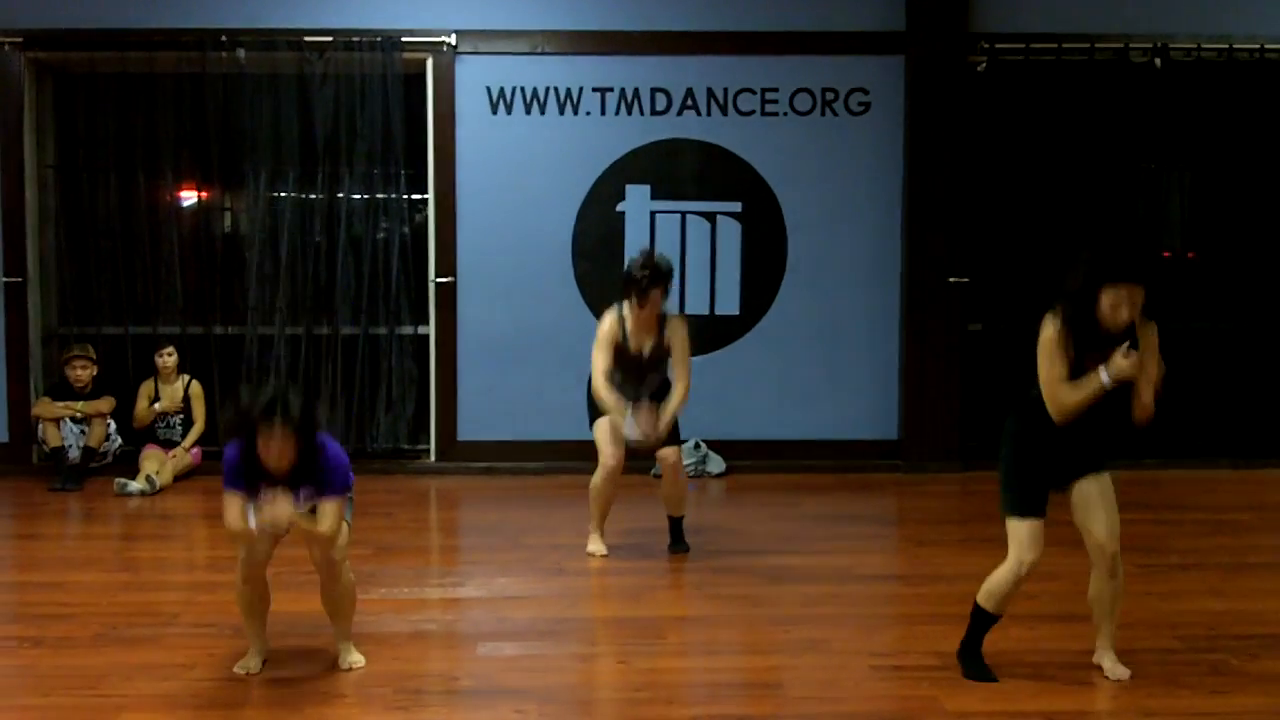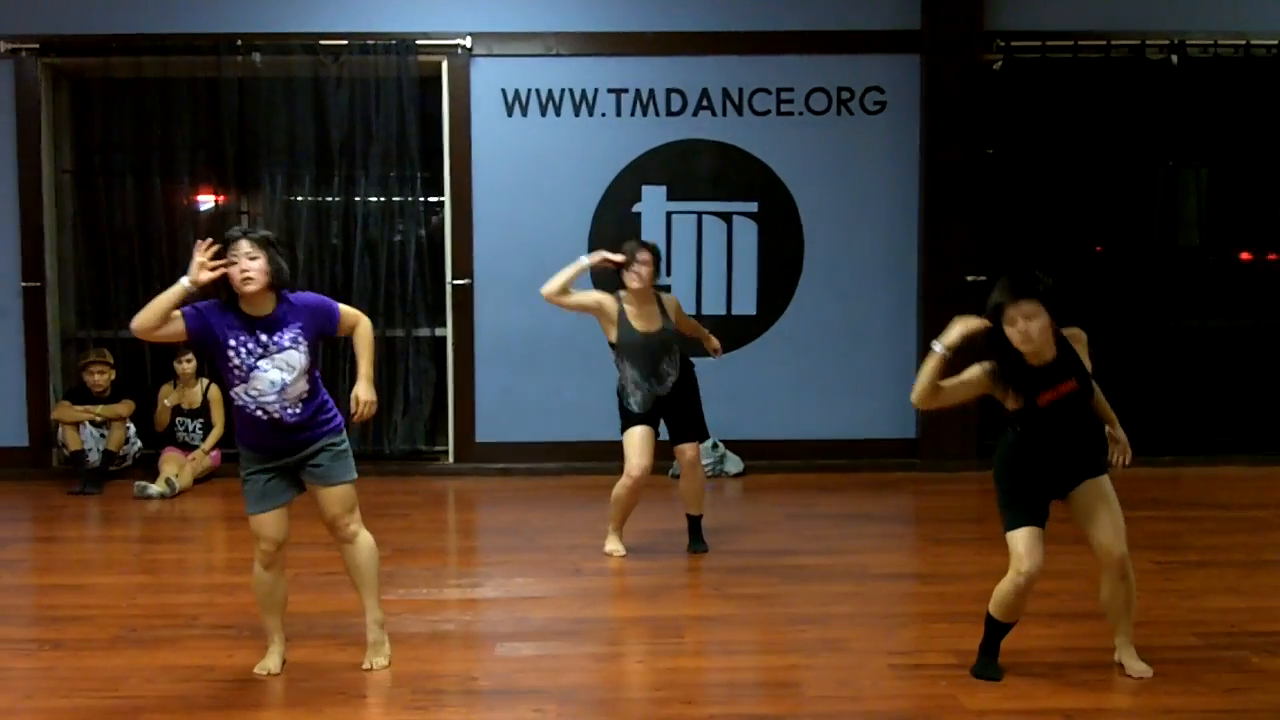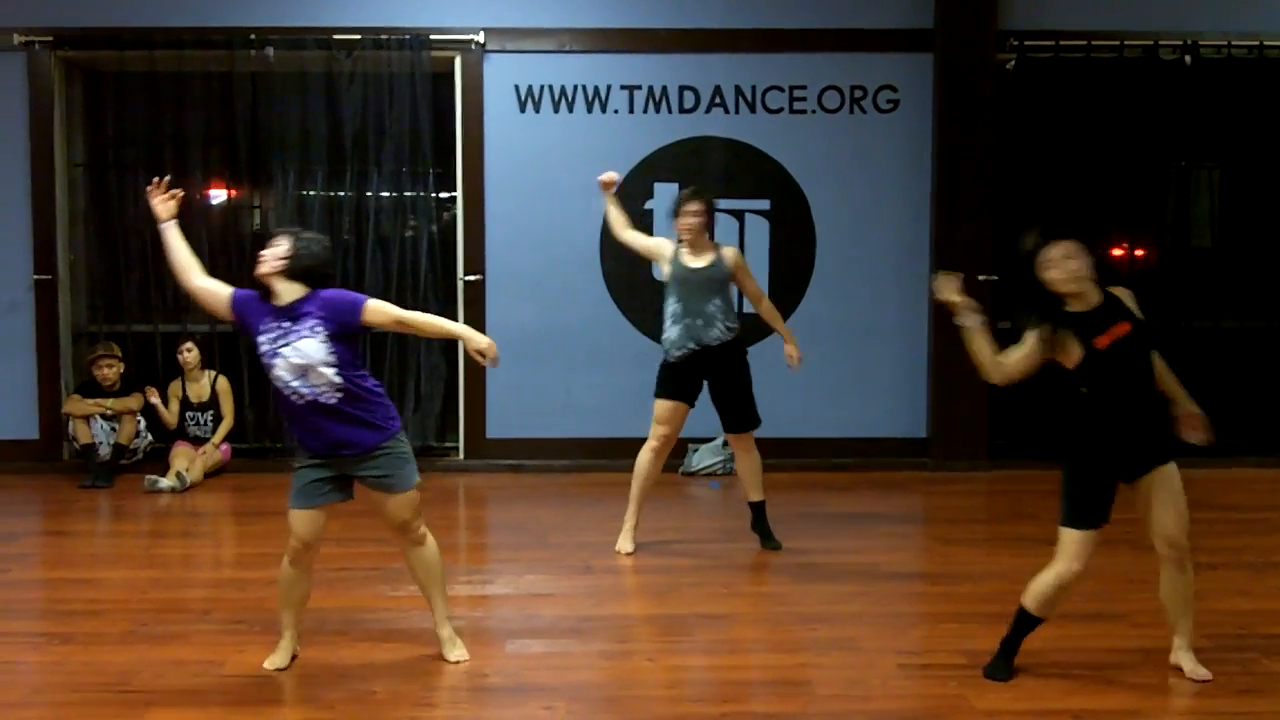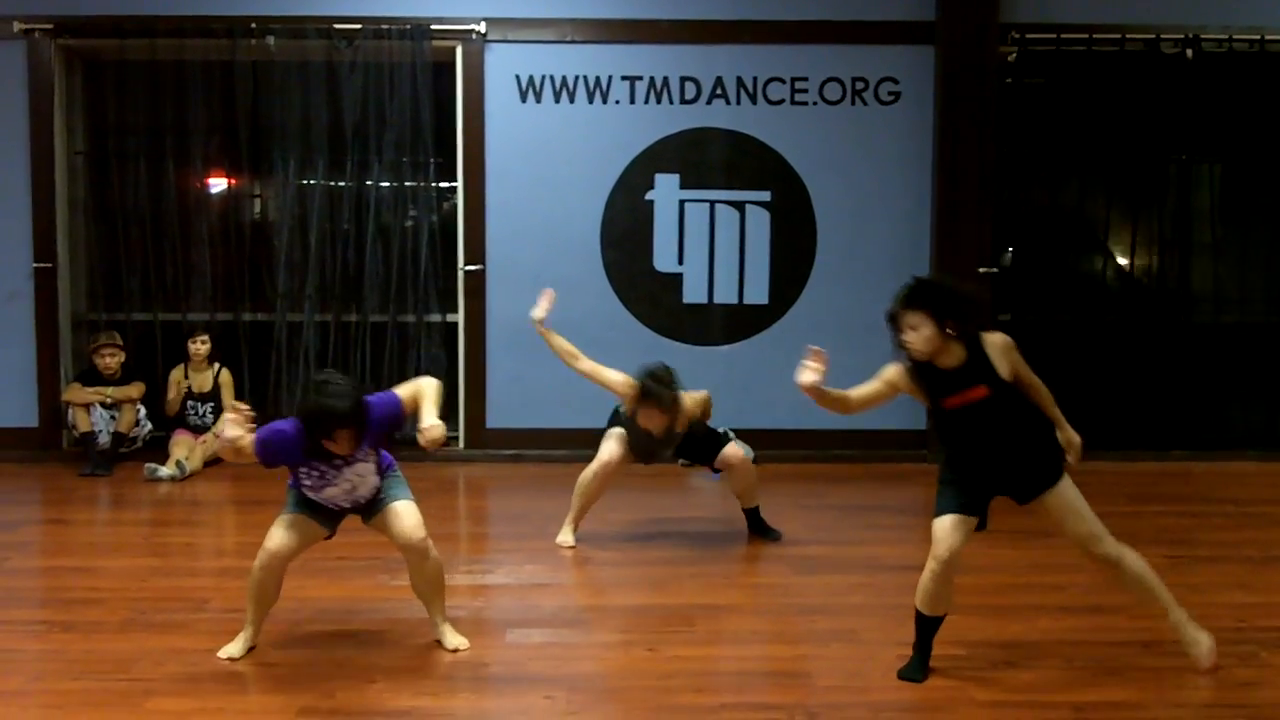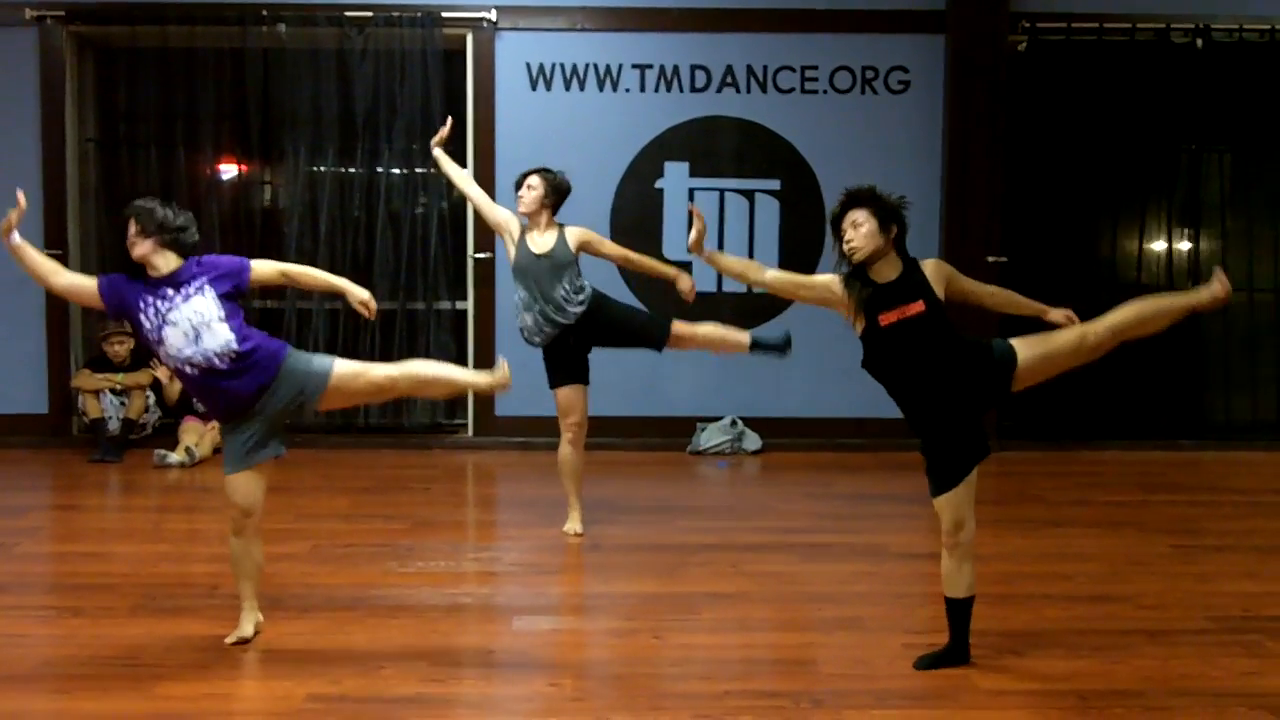
dt=1s
person 1, frame 1
left shoulder: (1142, 331)
right shoulder: (1059, 327)
left elbow: (1139, 414)
right elbow: (1059, 409)
left wrist: (1146, 388)
right wrist: (1108, 374)
left hip: (1086, 449)
right hip: (1033, 445)
left knee: (1107, 549)
right knee: (1024, 560)
left ankle: (1105, 650)
right ankle: (970, 646)
person 1, frame 2
left shoulder: (1075, 341)
right shoulder: (996, 372)
right elbow: (922, 399)
left wrist: (1113, 424)
right wrist: (945, 343)
left hip: (1081, 459)
right hip: (1024, 471)
left knee: (1117, 556)
right knee: (1026, 570)
left ankle: (1124, 647)
right ankle: (987, 651)
person 1, frame 3
left shoulder: (1123, 299)
right shoulder: (1055, 332)
right elbow: (999, 372)
left wrist: (1182, 402)
right wrist: (968, 315)
left hip: (1149, 438)
right hip: (1093, 449)
left knee: (1176, 548)
right knee: (1070, 565)
left ankle: (1183, 647)
right ankle: (1007, 650)
person 1, frame 4
left shoulder: (996, 346)
right shoulder: (907, 375)
left elbow: (1029, 382)
right elbow: (849, 404)
left wrist: (1062, 426)
right wrist: (816, 389)
left hip: (1027, 456)
right hip: (965, 470)
left knee: (1099, 543)
right knee: (943, 555)
left ankle: (1180, 621)
right ankle: (921, 654)
person 1, frame 5
left shoulder: (931, 272)
right shoulder: (841, 290)
left elbow: (986, 294)
right elbow: (764, 276)
left wrist: (1045, 310)
right wrist: (704, 252)
left hip: (985, 371)
right hip: (940, 418)
left knee: (1094, 335)
right knee: (956, 534)
left ankle: (1198, 299)
right ankle: (958, 645)
person 2, frame 1
left shoulder: (328, 459)
right shoulder: (238, 456)
left elbow: (326, 532)
right elbow: (233, 521)
left wrist: (297, 522)
right wrist: (258, 522)
left hip: (320, 513)
right hip: (265, 513)
left knee: (332, 557)
right knee: (249, 562)
left ankle: (345, 642)
right ankle: (257, 646)
person 2, frame 2
left shoulder: (306, 308)
right shoulder: (214, 319)
left elbow: (360, 323)
right elbow: (141, 327)
left wrist: (364, 380)
right wrist: (189, 282)
left hip: (320, 438)
right hip: (260, 453)
left knee: (347, 527)
right knee: (268, 547)
left ankle: (375, 628)
right ankle: (275, 644)
person 2, frame 3
left shoulder: (332, 305)
right shoulder: (254, 310)
left elbow: (400, 318)
right elbow: (194, 281)
left wrist: (465, 332)
right wrist: (168, 223)
left hip: (377, 438)
right hip: (317, 452)
left knee: (411, 529)
right knee: (300, 546)
left ankle: (444, 628)
right ankle: (287, 641)
person 2, frame 4
left shoulder: (372, 414)
right shoulder: (288, 436)
left elbow: (425, 383)
right elbow: (235, 454)
left wrist: (428, 417)
right wrist: (231, 438)
left hip: (379, 483)
right hip: (315, 500)
left knee: (416, 541)
right knee: (272, 553)
left ankle: (441, 624)
right ankle: (249, 632)
person 2, frame 5
left shoulder: (211, 269)
right shoulder: (130, 291)
left elbow: (282, 271)
right elbow: (62, 281)
left wrist: (346, 286)
left hip: (281, 374)
right hip: (239, 414)
left knee: (385, 379)
right knee: (242, 515)
left ankle: (482, 380)
right ankle: (249, 614)
person 3, frame 1
left shoulder: (674, 326)
right shoulder: (612, 323)
left elbow: (682, 384)
right elbow: (599, 385)
left wrist: (663, 420)
right wrist: (626, 419)
left hip: (654, 394)
right hip: (612, 394)
left knee: (672, 461)
right knee: (611, 462)
left ankle: (677, 532)
right ankle: (595, 532)
person 3, frame 2
left shoulder: (668, 304)
right shoulder: (608, 306)
left elbow: (685, 324)
right elbow: (549, 293)
left wrist: (707, 337)
right wrist: (586, 262)
left hip: (679, 388)
right hip: (637, 399)
left knee: (690, 458)
right knee: (637, 472)
left ankle: (695, 530)
right ankle: (613, 533)
person 3, frame 3
left shoulder: (729, 257)
right shoulder: (666, 252)
left elbow: (759, 300)
right elbow: (622, 232)
left wrist: (787, 338)
right wrist: (610, 195)
left hip: (726, 354)
right hip: (682, 358)
left knee: (742, 440)
right knee: (659, 439)
left ankle: (760, 520)
right ankle: (630, 525)
person 3, frame 4
left shoulder: (687, 405)
right shoulder: (629, 389)
left elbow: (705, 397)
right elbow: (579, 361)
left wrist: (701, 424)
right wrist: (541, 324)
left hip: (674, 437)
right hip: (628, 426)
left knee: (738, 458)
right knee: (606, 461)
left ankle: (755, 521)
right ankle: (569, 526)
person 3, frame 5
left shoulder: (574, 236)
right shoulder: (512, 229)
left elbow: (625, 256)
right elbow: (470, 189)
left wrist: (676, 274)
right wrist: (438, 150)
left hip: (593, 315)
right hip: (557, 341)
left knee: (680, 334)
right knee: (572, 428)
left ankle: (760, 344)
right ankle: (574, 513)
